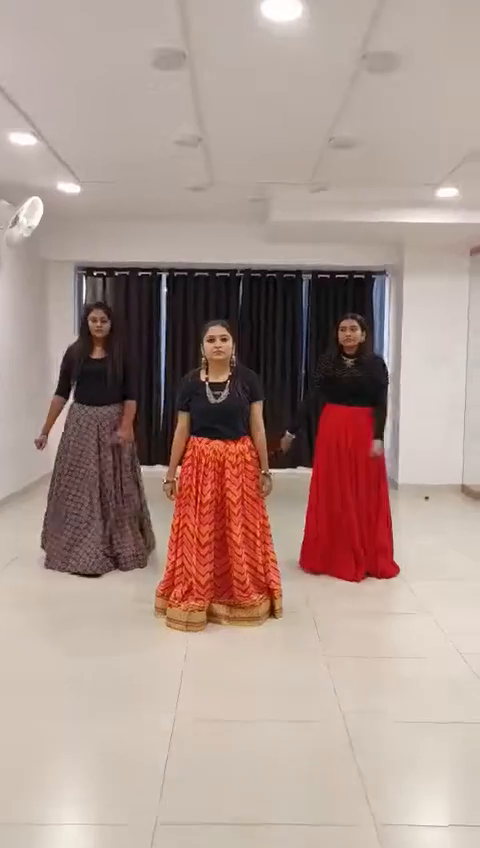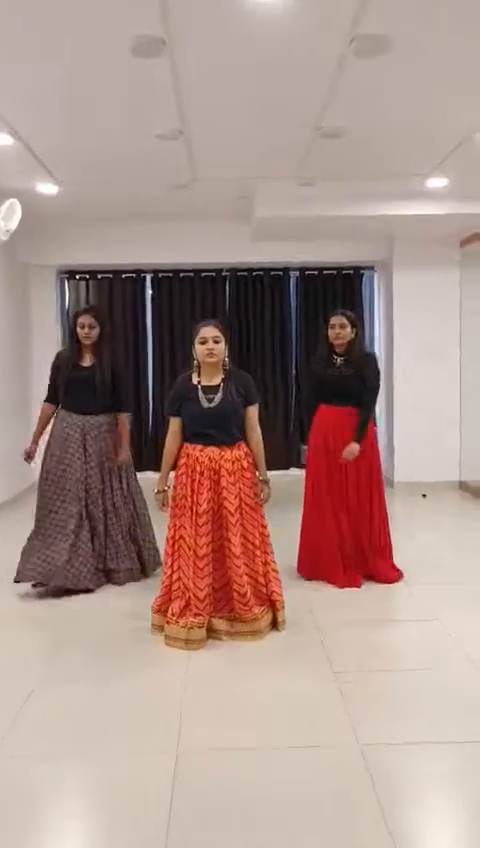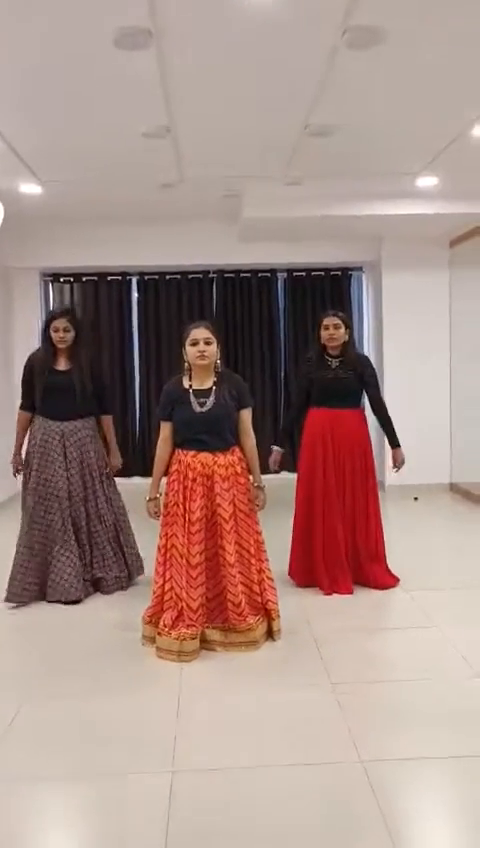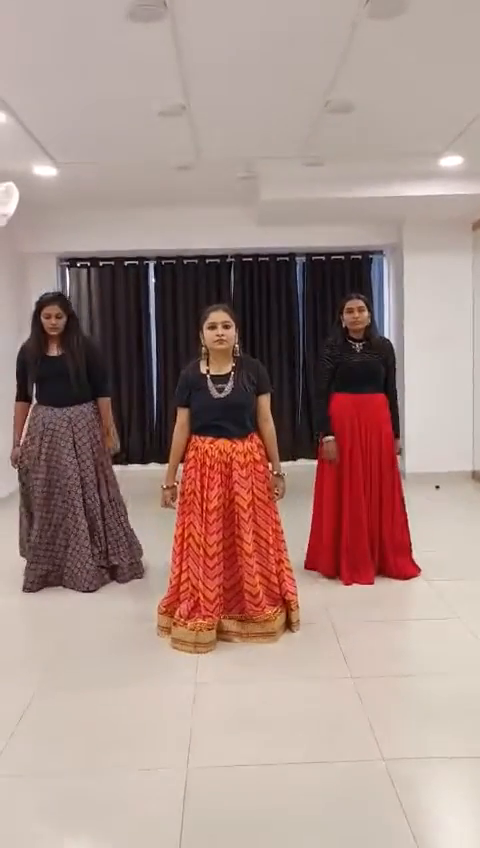
dt=0.4s
person 1, frame 1
left shoulder: (247, 379)
right shoulder: (191, 382)
left elbow: (257, 427)
right elbow: (182, 430)
left wrist: (265, 470)
right wrist: (170, 474)
left hip: (240, 463)
right hip: (200, 464)
left knee: (240, 531)
right knee: (199, 532)
left ankle: (241, 595)
right ankle: (195, 596)
person 1, frame 2
left shoulder: (242, 382)
right shoulder: (183, 386)
left elbow: (253, 431)
right elbow: (174, 436)
left wrist: (263, 476)
right wrist: (162, 482)
left hip: (236, 470)
right hip: (195, 472)
left knee: (238, 541)
right knee: (195, 543)
left ankle: (242, 608)
right ankle: (193, 611)
person 1, frame 3
left shoulder: (234, 385)
right shoulder: (173, 390)
left elbow: (247, 435)
right elbow: (165, 442)
left wrist: (257, 481)
right wrist: (153, 490)
left hip: (229, 476)
right hip: (186, 478)
left knee: (232, 549)
right knee: (187, 551)
left ankle: (235, 618)
right ankle: (186, 622)
person 1, frame 4
left shoulder: (253, 370)
right shoulder: (190, 375)
left elbow: (265, 421)
right elbow: (181, 428)
left wrist: (276, 469)
right wrist: (169, 478)
left hip: (247, 463)
right hip: (203, 466)
left knee: (250, 539)
right knee: (204, 541)
left ankle: (253, 609)
right ankle: (202, 613)
person 2, frame 1
left shoulder: (120, 354)
right shoulder: (74, 352)
left elbow: (130, 395)
right elbow: (61, 392)
left wrist: (125, 426)
right wrist: (46, 429)
left hip: (112, 423)
right hip: (81, 423)
left knee: (114, 488)
right knee: (77, 488)
left ankle: (117, 548)
right ankle: (74, 551)
person 2, frame 2
left shoulder: (111, 361)
right shoulder: (63, 359)
left elbow: (122, 406)
right elbow: (51, 400)
left wrist: (123, 446)
right wrist: (35, 439)
left hip: (102, 434)
right hip: (67, 434)
left knee: (106, 500)
right knee: (62, 502)
left ankle: (113, 563)
right ankle: (60, 566)
person 2, frame 3
left shoulder: (88, 364)
right shoulder: (35, 363)
left elbow: (104, 408)
right elbow: (26, 408)
left wrist: (113, 449)
right wrist: (18, 450)
left hip: (83, 440)
right hip: (45, 441)
left knee: (88, 507)
right knee: (45, 511)
left ankle: (96, 572)
right ankle: (41, 579)
person 2, frame 4
left shoulder: (83, 347)
right shoulder: (29, 351)
left elbow: (101, 391)
right elbow: (23, 397)
left wrist: (110, 432)
right wrist: (17, 441)
left hip: (83, 426)
right hip: (46, 429)
left knee: (92, 496)
right knee: (49, 500)
left ankle: (94, 565)
right ankle: (49, 567)
person 3, frame 1
left shoulder: (375, 363)
right shoulder: (327, 362)
left elbow: (380, 403)
right elbow: (312, 399)
left wrist: (378, 438)
right wrist: (292, 431)
left hip: (363, 431)
right hip: (331, 430)
left knee: (367, 496)
right knee: (331, 495)
left ankle: (368, 558)
right ankle: (329, 556)
person 3, frame 2
left shoulder: (366, 360)
right shoulder: (320, 361)
left elbow: (368, 404)
right elbow: (314, 402)
left wrist: (357, 441)
right wrist: (307, 440)
left hip: (358, 432)
right hip: (324, 433)
left knee: (361, 500)
right knee: (326, 499)
left ankle: (369, 562)
right ankle: (329, 563)
person 3, frame 3
left shoulder: (360, 363)
right shoulder: (312, 364)
left elbow: (377, 403)
right elbow: (298, 406)
left wrist: (395, 444)
right wrist: (279, 445)
left hip: (353, 436)
right hip: (318, 437)
left knee: (356, 503)
right knee: (320, 503)
left ankle: (365, 568)
right ankle: (323, 569)
person 3, frame 4
left shoulder: (383, 347)
right shoulder: (332, 348)
left elbow: (391, 391)
right elbow: (322, 393)
left wrist: (397, 433)
right wrist: (327, 435)
left hip: (376, 422)
right hip: (341, 422)
left knee: (380, 491)
right knee: (342, 492)
left ankle: (387, 558)
right ankle: (344, 559)
